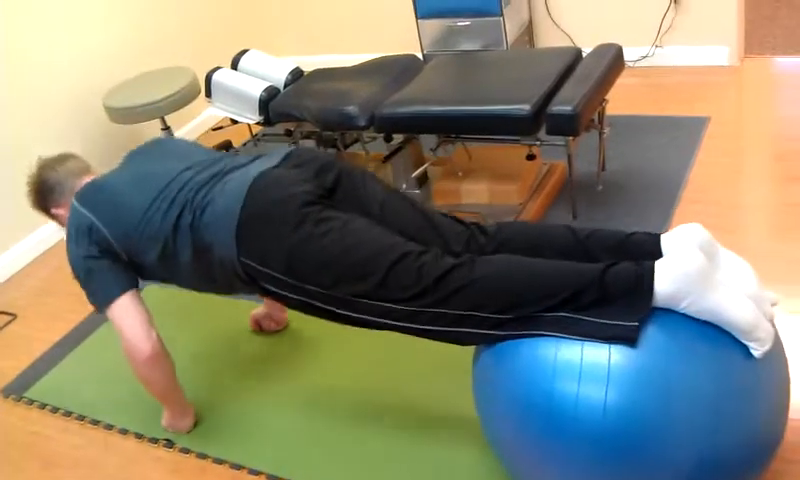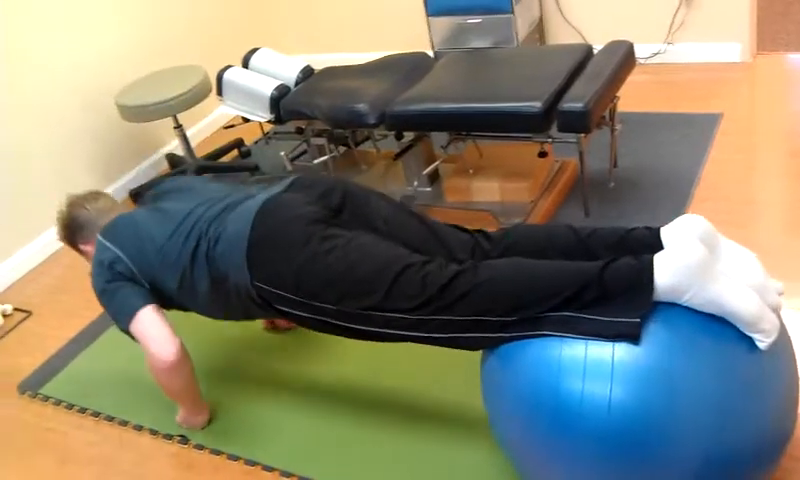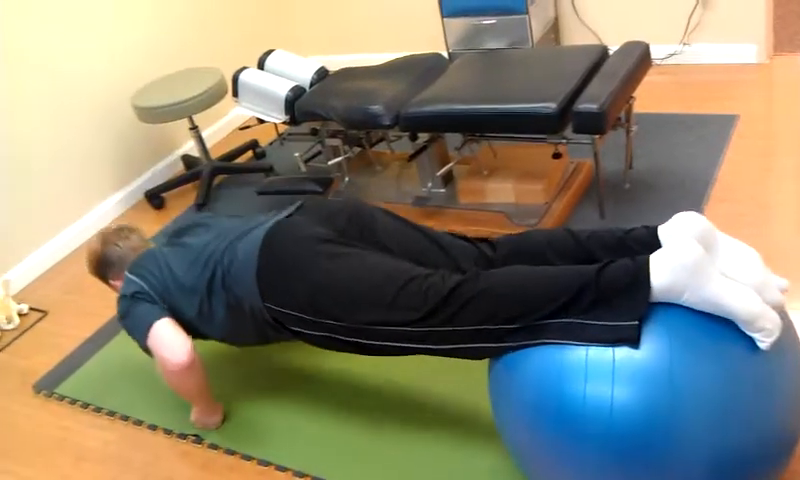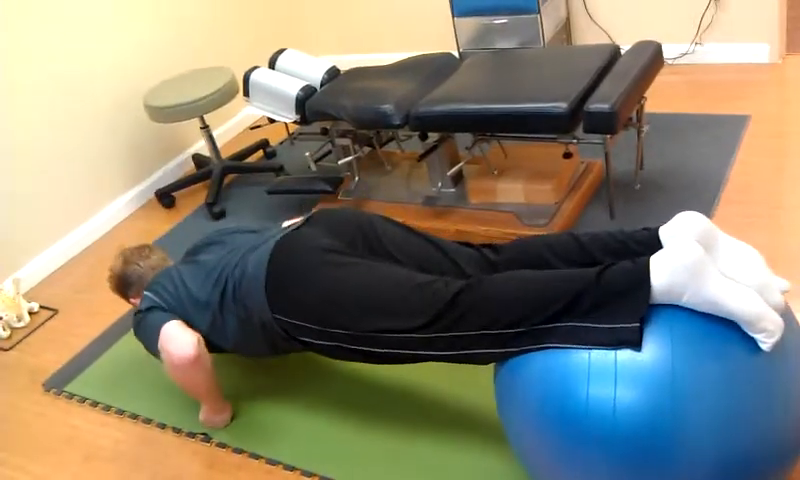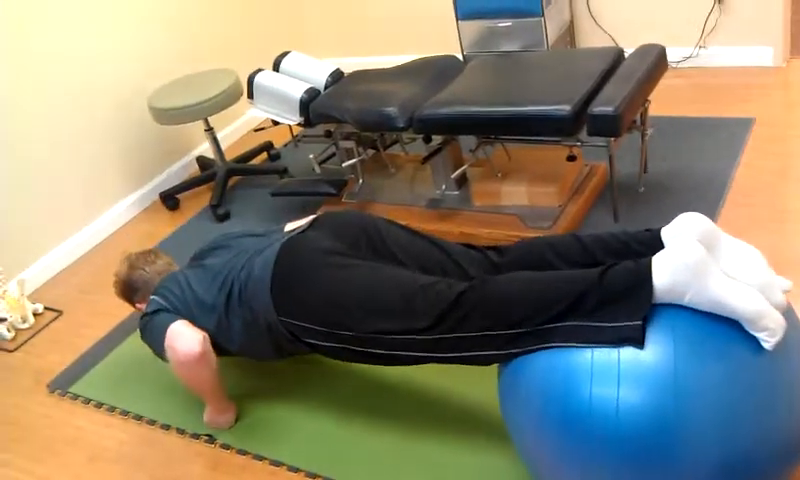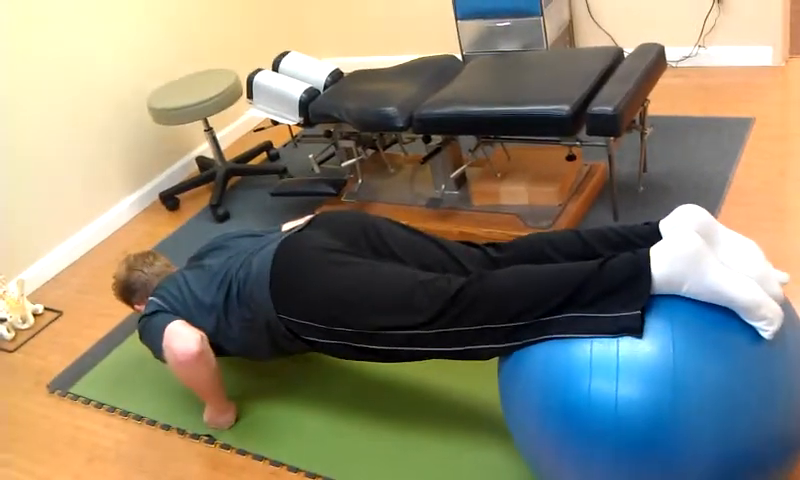
dt=0.3s
person 1, frame 1
left shoulder: (85, 235)
right shoulder: (148, 151)
left elbow: (143, 346)
left wrist: (177, 412)
right wrist: (275, 302)
left hip: (276, 233)
right hip: (303, 167)
left knee: (445, 293)
right knee: (473, 248)
left ankle: (659, 285)
right ankle: (666, 248)
person 1, frame 2
left shoulder: (110, 265)
right shoulder: (165, 189)
left elbow: (165, 353)
left wrist: (193, 411)
right wrist: (288, 302)
left hip: (284, 254)
right hip: (311, 191)
left knee: (454, 300)
right knee: (476, 255)
left ankle: (658, 278)
right ankle: (665, 241)
person 1, frame 3
left shoulder: (137, 294)
right shoulder: (188, 227)
left elbow: (177, 355)
left wrist: (206, 410)
right wrist: (303, 318)
left hip: (292, 277)
right hip: (321, 212)
left knee: (458, 310)
right knee: (485, 263)
left ankle: (657, 280)
right ankle: (667, 240)
person 1, frame 4
left shoulder: (152, 308)
right shoulder: (206, 243)
left elbow: (185, 351)
right elbow: (302, 218)
left wrist: (214, 408)
left hip: (300, 289)
right hip: (335, 226)
left knee: (465, 316)
right knee: (491, 266)
left ankle: (657, 280)
right ankle: (670, 240)
person 1, frame 5
left shoulder: (159, 311)
right shoulder: (214, 247)
left elbow: (190, 348)
right elbow: (310, 218)
left wrist: (218, 408)
left hip: (305, 291)
right hip: (339, 231)
left knee: (469, 317)
right knee: (498, 269)
left ankle: (660, 280)
right ankle: (672, 241)
person 1, frame 6
left shoulder: (156, 312)
right shoulder: (212, 248)
left elbow: (187, 349)
right elbow: (304, 220)
left wrist: (218, 408)
left hip: (302, 291)
right hip: (340, 229)
left knee: (468, 311)
right knee: (494, 266)
left ankle: (660, 271)
right ankle: (670, 235)
